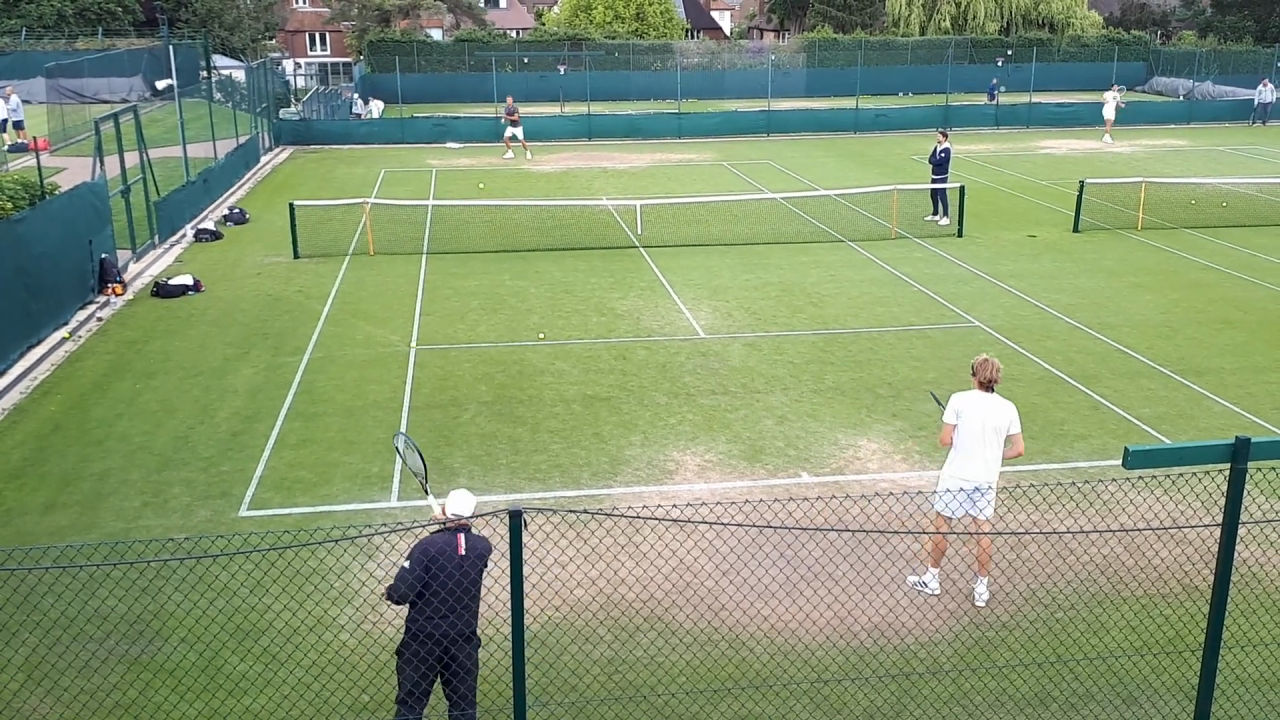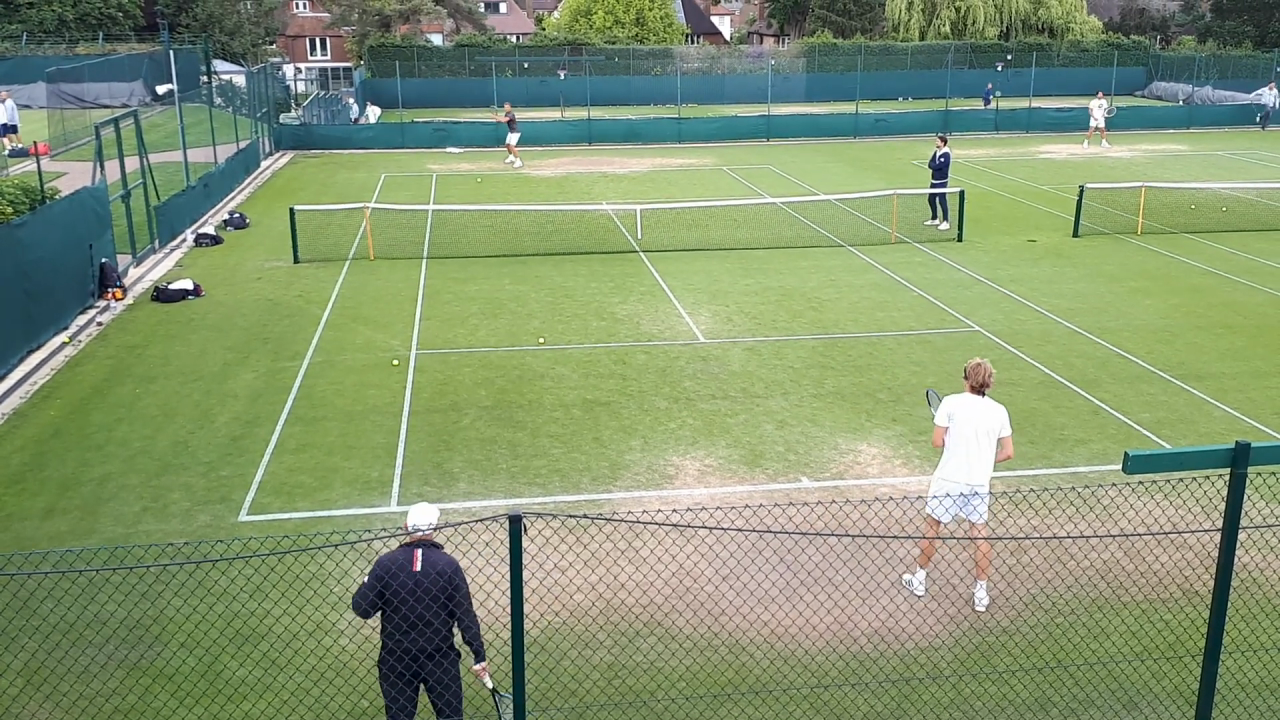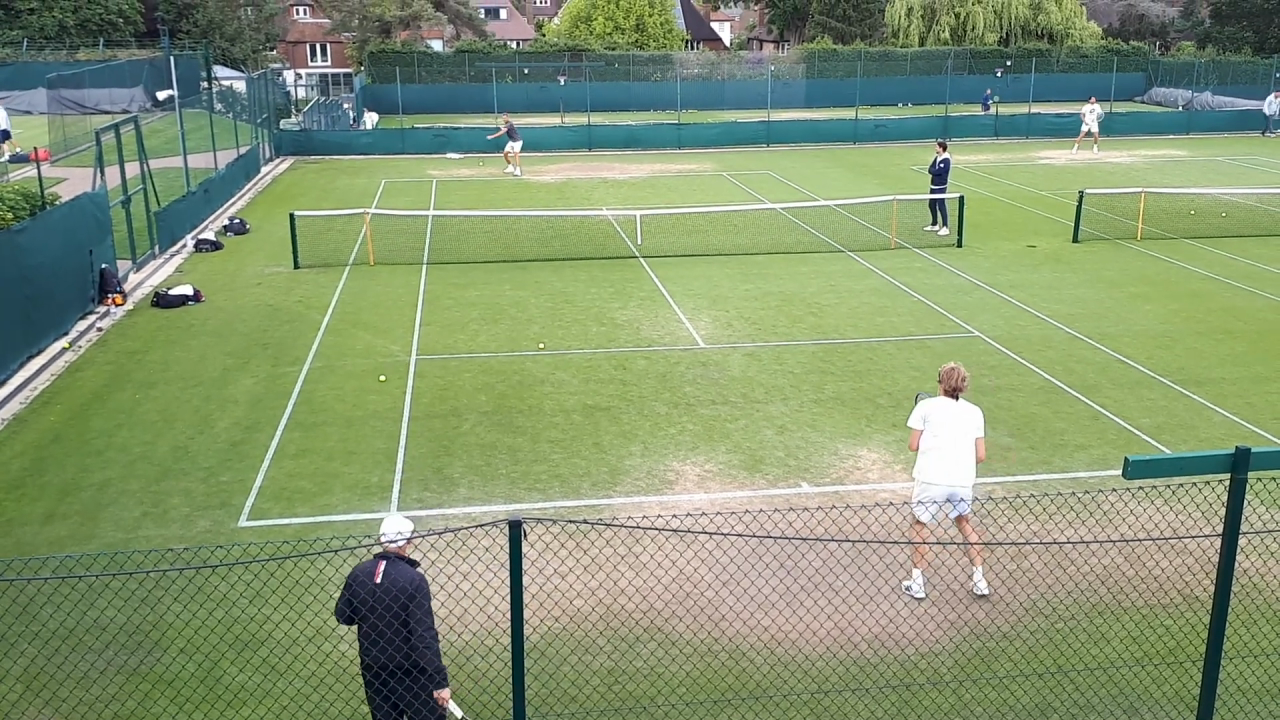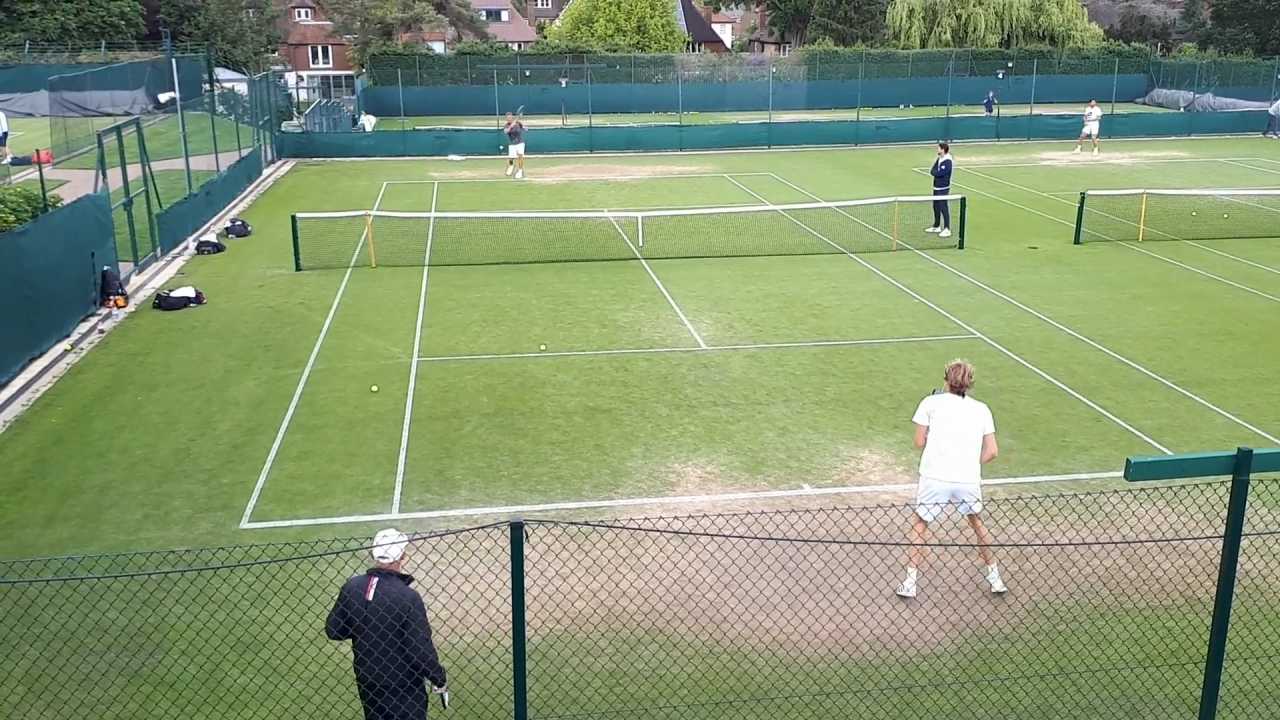
dt=0.4s
person 1, frame 1
left shoulder: (959, 400)
right shoulder: (1008, 408)
left elbow: (945, 440)
right elbow: (1018, 449)
left hip: (956, 476)
right hip: (986, 480)
left knee: (941, 525)
right knee: (983, 531)
left ankle: (932, 579)
right ankle: (981, 589)
person 1, frame 2
left shoulder: (951, 403)
right shoulder: (999, 411)
left elbow: (937, 442)
right elbow: (1008, 453)
left hip: (949, 479)
right hip: (979, 483)
left knee: (932, 527)
right knee: (979, 534)
left ankle: (919, 580)
right ankle: (981, 593)
person 1, frame 3
left shoulder: (926, 406)
right shoulder: (975, 412)
left elbow: (913, 445)
right elbow: (980, 455)
left hip: (931, 481)
right hip: (962, 482)
left knee: (919, 527)
right knee: (966, 525)
left ankle: (917, 582)
right ankle: (979, 579)
person 1, frame 4
left shoulder: (931, 402)
right shoulder: (981, 409)
left elbow: (919, 441)
right elbow: (992, 452)
left hip: (936, 478)
right hip: (968, 480)
left knee: (920, 528)
right knee: (977, 523)
left ankle: (911, 581)
right ankle: (994, 576)
person 2, frame 1
left shoulder: (427, 546)
right shoulder: (482, 546)
left elbow: (401, 595)
left wrist: (389, 593)
left hip: (421, 640)
right hip: (462, 640)
person 2, frame 2
left shoulder: (386, 563)
right shoulder: (448, 565)
left elbow: (362, 607)
right elbow: (465, 614)
right wrist: (479, 655)
left hip: (395, 656)
right hip: (438, 655)
person 2, frame 3
left shoulder: (358, 574)
right shoulder: (413, 580)
left elbow: (343, 616)
right elbow: (424, 635)
right wrist: (439, 681)
left hip: (373, 670)
right hip: (409, 673)
person 2, frame 4
left shoulder: (351, 588)
right shoulder: (407, 597)
left elbow: (333, 631)
right elbow: (422, 653)
right wrist: (439, 680)
left hip: (367, 684)
right hip: (402, 689)
